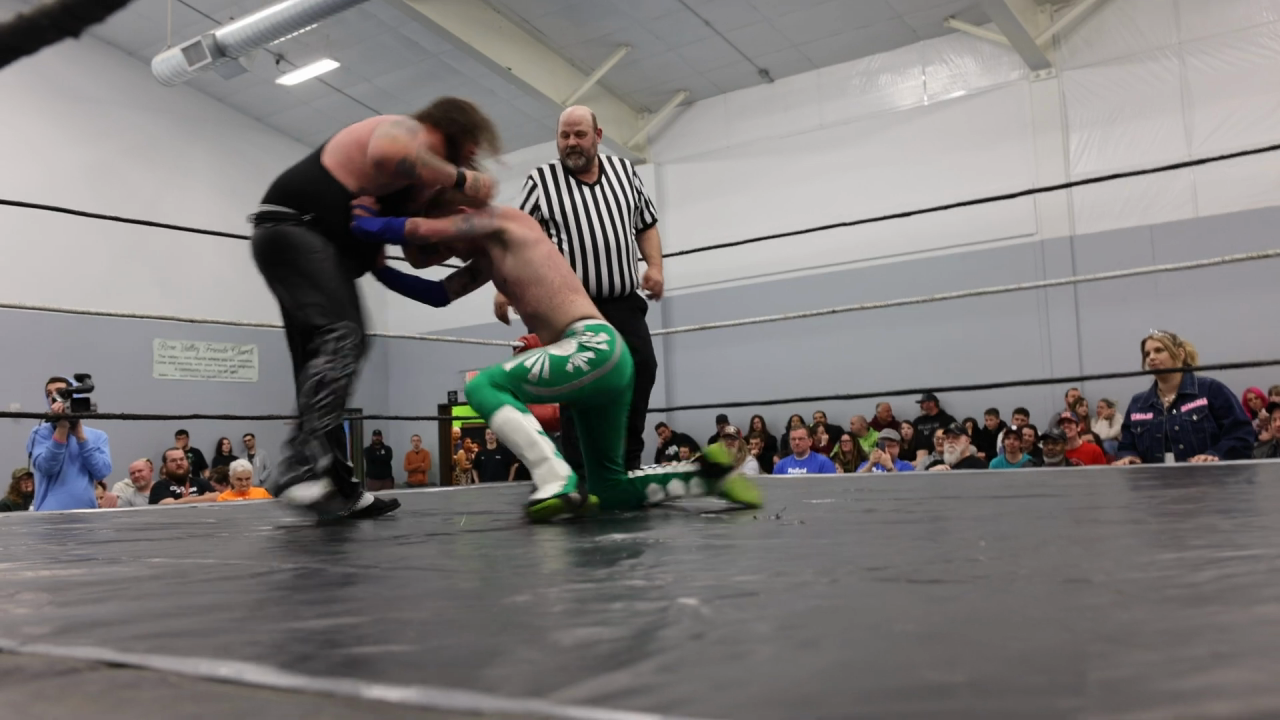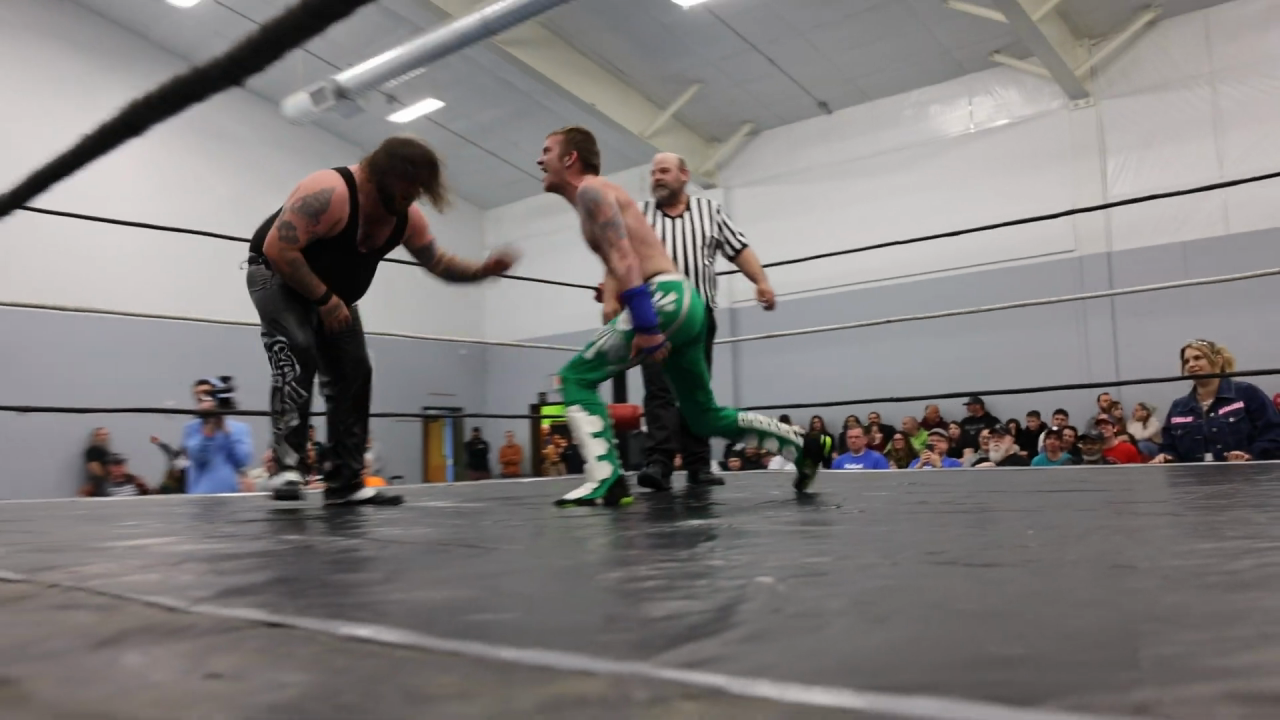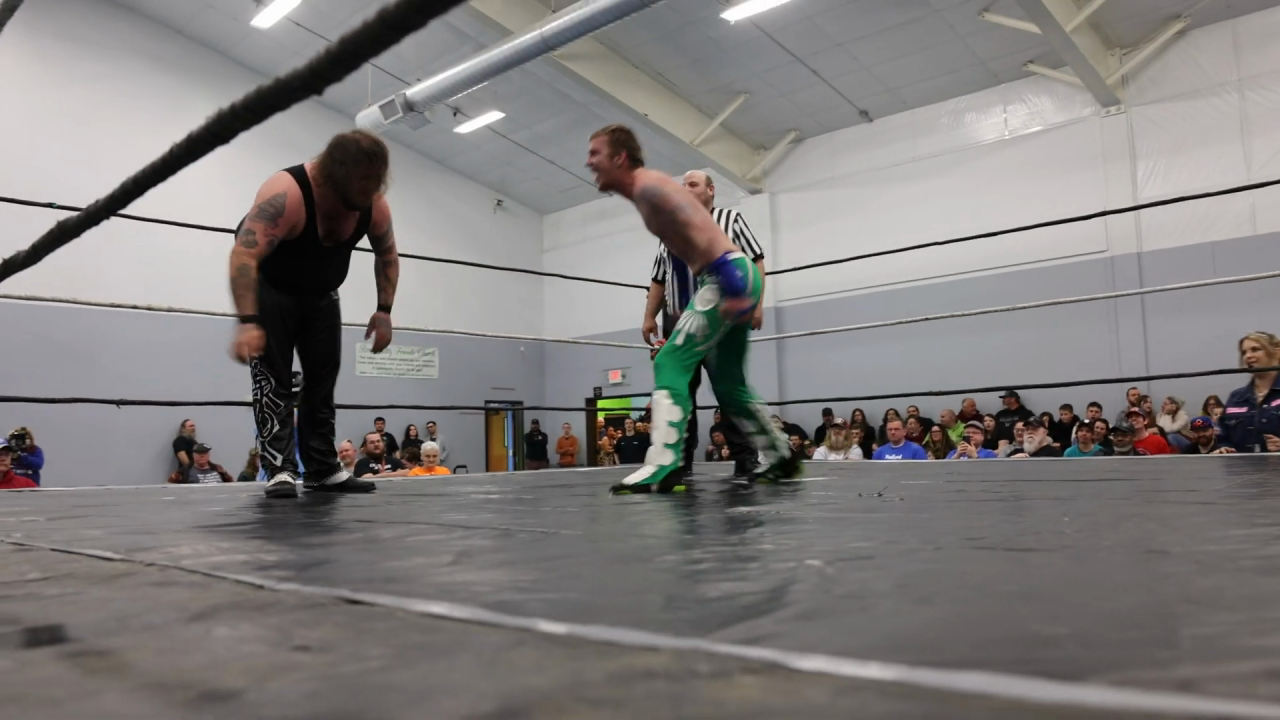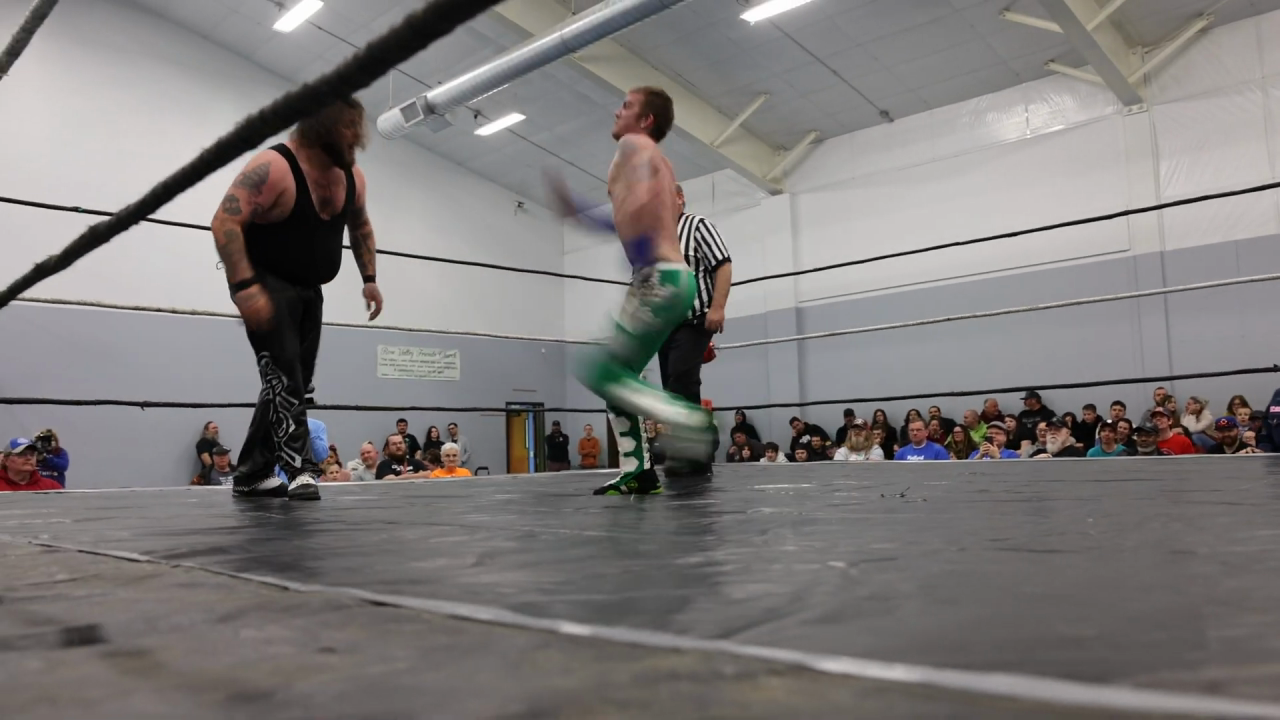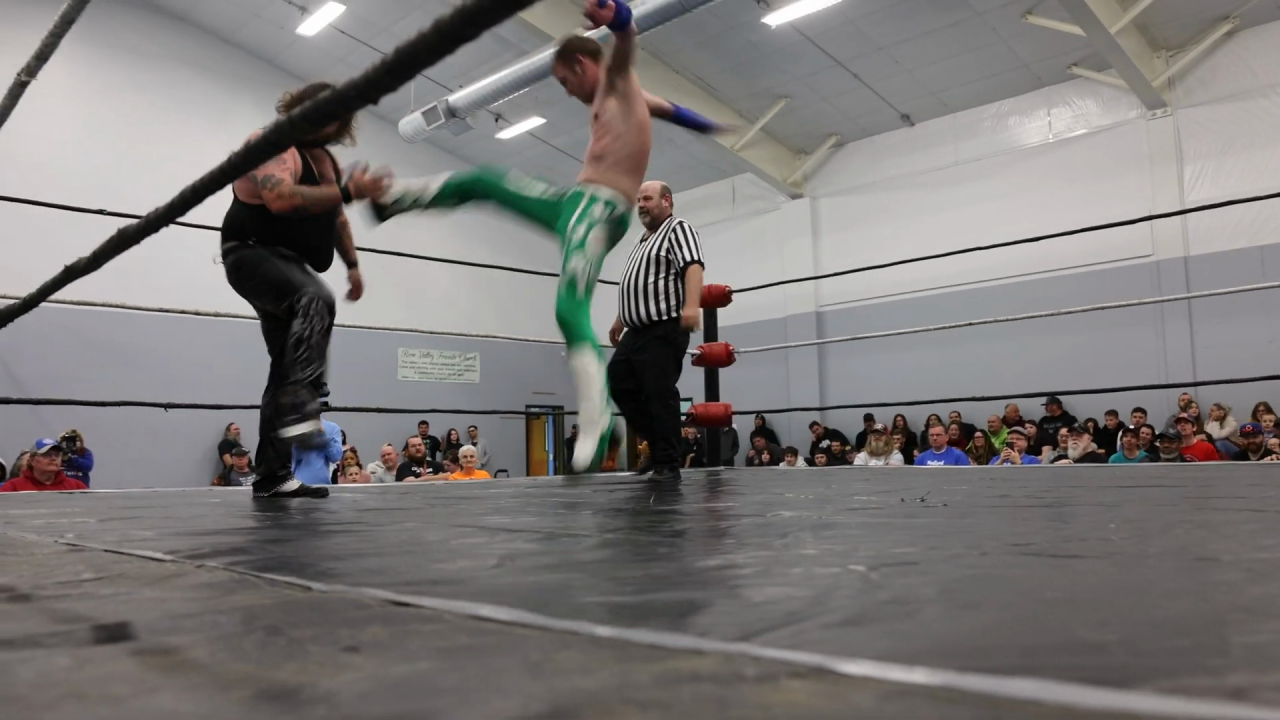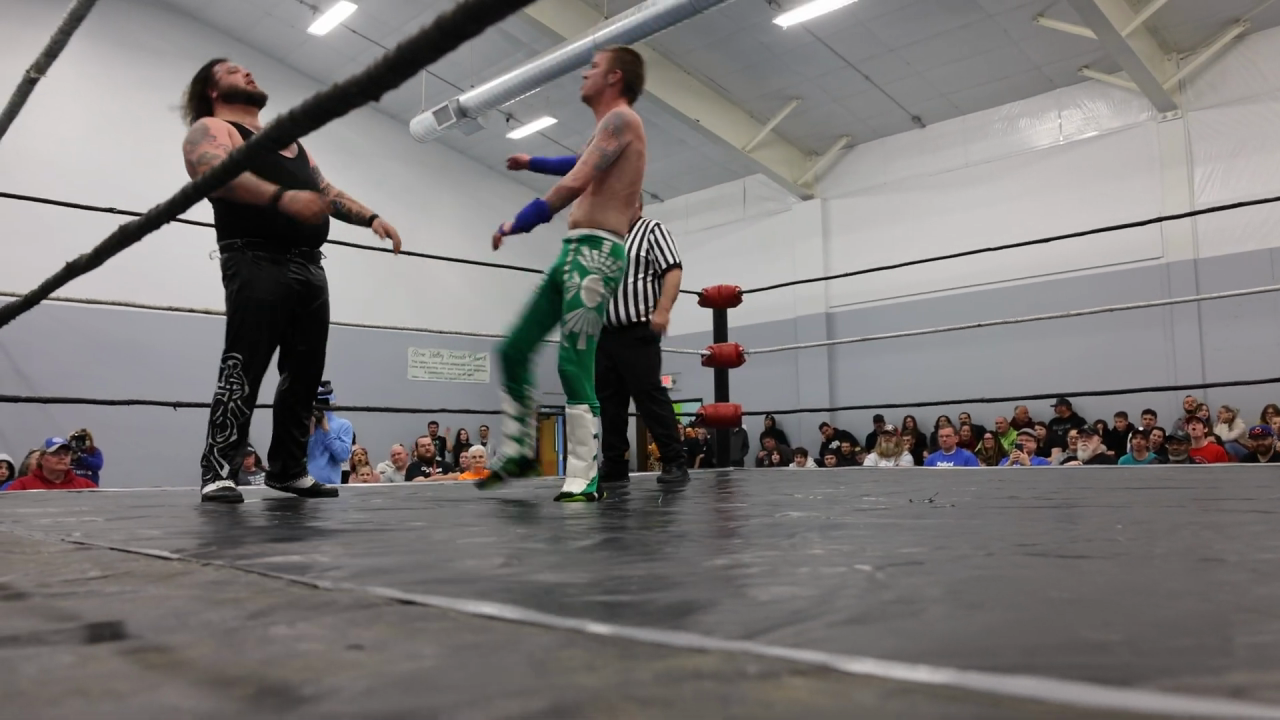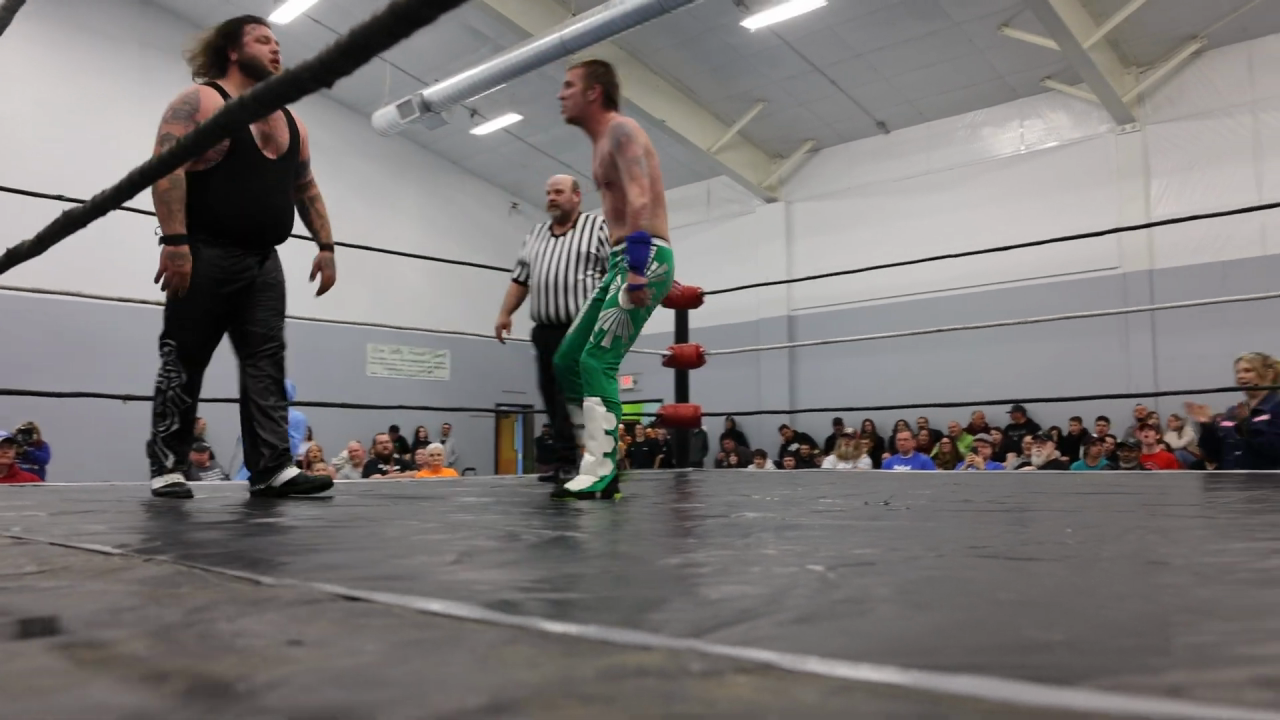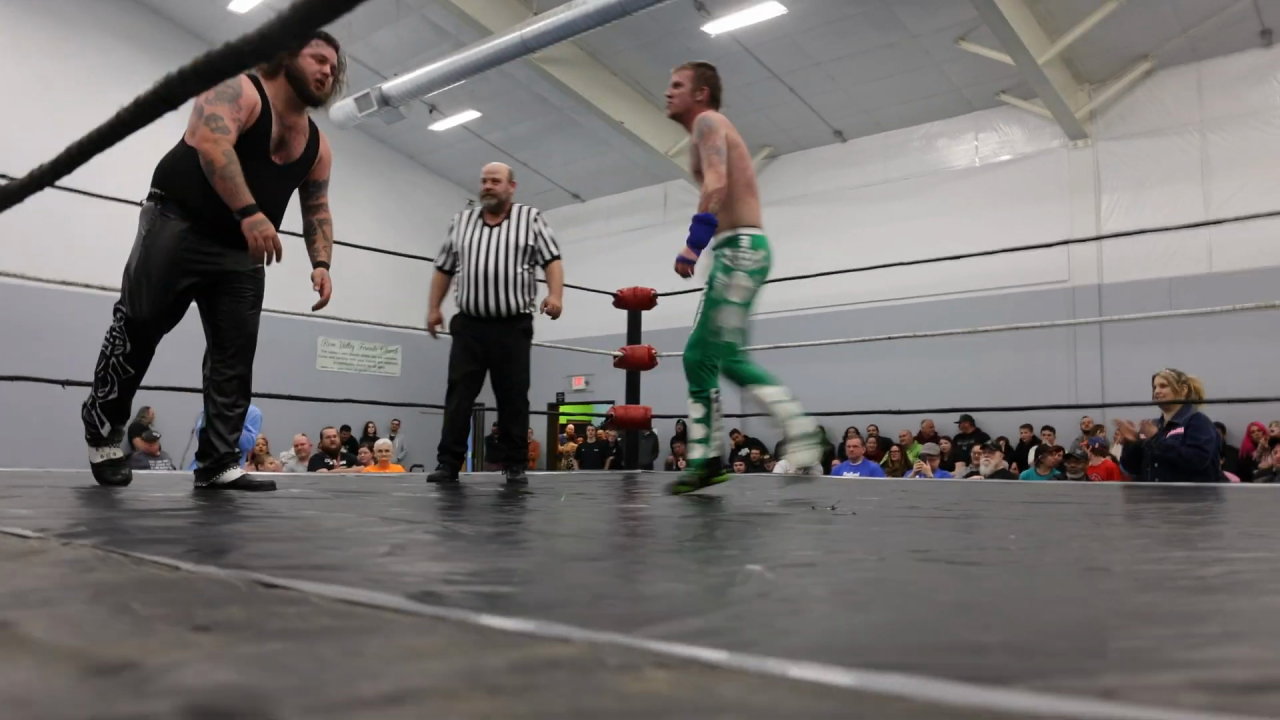
dt=0.5s
person 1, frame 1
left shoulder: (424, 177)
right shoulder: (404, 133)
right elbow: (389, 155)
right wrist: (461, 181)
left hip: (320, 242)
right hip: (294, 230)
left knee: (323, 357)
right knee: (338, 339)
right ankle: (301, 473)
person 1, frame 2
left shoulder: (407, 215)
right shoulder: (329, 191)
left elbow: (440, 263)
right elbow: (276, 249)
left wrist: (483, 269)
right wrist: (324, 299)
left hip: (334, 290)
right hip: (277, 275)
left knee: (351, 376)
right knee: (297, 349)
left ankle: (343, 483)
right ankle: (289, 464)
person 1, frame 3
left shoulder: (375, 205)
right shoulder: (286, 193)
left elbow: (387, 255)
right elbow: (244, 256)
left wrist: (384, 311)
right wrist: (247, 323)
left hip: (320, 291)
right hip: (268, 283)
left knee: (324, 373)
right knee: (272, 370)
left ankle: (323, 469)
right ankle: (279, 468)
person 1, frame 4
left shoulder: (350, 175)
right shoulder: (273, 166)
left elbow: (360, 227)
right elbow: (225, 223)
left wrist: (369, 279)
right wrist: (245, 286)
left hip: (306, 285)
right hip: (262, 283)
left knee: (293, 377)
right knee: (283, 372)
left ankle: (254, 473)
right ankle: (298, 470)
person 1, frame 5
left shoulder: (325, 159)
left elbow: (335, 217)
right elbow: (281, 199)
left wrist: (352, 264)
right wrist: (347, 192)
left hip: (292, 264)
right hip: (253, 256)
left knee: (288, 367)
right knee: (316, 300)
left ankle: (273, 475)
right ankle: (298, 415)
person 1, frame 6
left shoulder: (287, 138)
right shoulder: (211, 131)
left elbow: (326, 192)
right elbow: (219, 173)
left wrist: (371, 217)
right wrist: (281, 199)
left hip: (308, 265)
right hip: (258, 262)
left knee: (305, 372)
right knee: (244, 366)
left ankle: (288, 469)
right ankle: (217, 474)
person 1, frame 7
left shoulder: (288, 121)
right shoulder: (200, 102)
left elbow: (306, 188)
right elbow: (167, 168)
left wrist: (325, 246)
right wrist: (176, 241)
left hip: (262, 259)
right hip: (206, 253)
left knee: (266, 359)
right knee: (186, 358)
left ankle: (272, 468)
right ankle: (167, 467)
person 1, frame 8
left shoulder: (316, 144)
right shoulder: (238, 91)
left elbow: (318, 210)
right elbow: (212, 144)
left wrist: (321, 264)
right wrist: (250, 213)
left hip: (240, 249)
right hip: (177, 223)
left knee: (236, 350)
right knee: (140, 324)
left ankle: (218, 462)
right ankle: (102, 431)
person 2, frame 1
left shoulder: (495, 219)
right shoulder: (490, 255)
left elbow: (421, 229)
right elbow: (439, 293)
left wrist: (360, 225)
left hip: (593, 347)
right hip: (600, 354)
left knee: (482, 388)
right knee: (614, 487)
left ankle: (559, 482)
right ankle: (709, 472)
person 2, frame 2
left shoulder: (591, 190)
right shoulder: (598, 197)
left elbow: (624, 258)
left wrist: (646, 326)
left hip: (666, 298)
right hip: (685, 302)
left knee: (576, 376)
right knee: (704, 416)
left ankle: (604, 481)
right ankle: (795, 443)
person 2, frame 3
left shoulder: (649, 186)
right shoulder: (646, 192)
left elbow: (701, 232)
left wrist: (736, 290)
left hip: (729, 277)
right hip: (731, 282)
left knee: (671, 365)
right knee: (729, 386)
left ankle: (663, 467)
right ankle: (781, 457)
person 2, frame 4
left shoulder: (638, 145)
right shoulder: (652, 159)
left elbow: (642, 196)
left wrist: (640, 255)
right wrist: (577, 211)
left hip: (661, 282)
right hip: (666, 283)
left knee: (603, 378)
right knee: (614, 381)
left ankle: (688, 424)
right ankle: (635, 472)
person 2, frame 5
left shoulder: (616, 78)
right shoulder: (635, 95)
left elbow: (626, 39)
right elbow: (670, 109)
right wrist: (704, 125)
left hip: (597, 208)
right hip: (581, 203)
left knee: (570, 312)
right knee: (484, 182)
left ankle: (594, 426)
right ankle: (391, 198)
person 2, frame 6
left shoulder: (622, 120)
right shoulder: (607, 125)
left elbow: (573, 183)
left wrist: (517, 223)
right wrist: (532, 162)
left hip: (595, 253)
right hip: (572, 254)
left knee: (574, 366)
right knee: (512, 351)
left ankle: (584, 479)
right ankle: (516, 454)
person 2, frame 7
left shoulder: (622, 129)
right shoulder: (602, 142)
left elbow: (641, 202)
left wrist: (637, 272)
left hip: (644, 261)
right hip: (624, 265)
left knee: (595, 363)
right knee: (568, 360)
left ankle: (600, 475)
right ankle: (602, 458)
person 2, frame 8
left shoulder: (710, 122)
right shoulder: (710, 133)
left elbow: (715, 186)
left wrist: (691, 246)
right wrist: (704, 245)
left hip: (742, 251)
right hip: (730, 254)
left knee: (731, 357)
right knee: (697, 357)
left ankle: (803, 439)
right ankle: (705, 458)
person 3, frame 1
left shoulder: (624, 172)
right shoulder: (541, 181)
left elbow: (646, 225)
left wrist: (654, 265)
right wrist: (503, 289)
left hip: (623, 302)
left knee: (640, 373)
person 3, frame 2
left shoulder: (709, 210)
right shoulder: (638, 215)
left elbow: (739, 249)
left wrist: (761, 281)
right wrist: (611, 299)
left hip: (698, 317)
right knee: (659, 386)
left ankle: (698, 465)
right ankle: (659, 462)
person 3, frame 3
left shoulder: (730, 220)
right shoulder: (672, 233)
left elbow: (752, 263)
right elbow: (659, 279)
left wrist: (754, 304)
right wrist: (650, 315)
left hip: (720, 322)
right hip: (679, 325)
left knee: (730, 389)
right knee: (678, 390)
left ankle: (744, 456)
right ankle: (679, 454)
person 3, frame 4
left shoulder: (697, 225)
right shoulder: (648, 240)
left elbow: (722, 265)
right elbow: (638, 284)
left wrist: (717, 308)
right wrist: (626, 315)
left hip: (692, 322)
right hip: (664, 327)
left knee: (682, 384)
right knee: (676, 389)
left ankle: (681, 450)
right ankle: (698, 457)
person 3, frame 5
left shoulder: (678, 229)
right shoulder: (642, 239)
left elbow: (694, 267)
left wrist: (692, 304)
right wrist: (619, 320)
left hip: (664, 330)
right hip: (637, 331)
left knee: (660, 394)
right knee: (618, 384)
left ankle: (668, 463)
right ankle: (655, 446)
person 3, frame 6
left shoulder: (652, 230)
left elbow: (673, 272)
left wrist: (662, 311)
left hip: (638, 332)
right hip: (607, 334)
left knee: (649, 395)
right knee: (608, 400)
left ankle: (674, 463)
right ankle: (614, 465)
person 3, frame 7
left shoulder: (595, 226)
right shoulder: (535, 235)
right elbow: (520, 280)
right wrist: (504, 313)
right hip: (545, 330)
right knee: (554, 396)
left ankle: (567, 463)
right ankle: (563, 460)
person 3, frame 8
left shoulder: (530, 219)
right shoulder: (462, 221)
left elbow: (552, 261)
right elbow: (444, 268)
left wrist: (555, 294)
right wrist: (434, 307)
left hip: (513, 325)
right hip: (468, 325)
left knee: (513, 395)
right knee: (459, 390)
left ankle: (515, 464)
right ankle: (449, 462)
